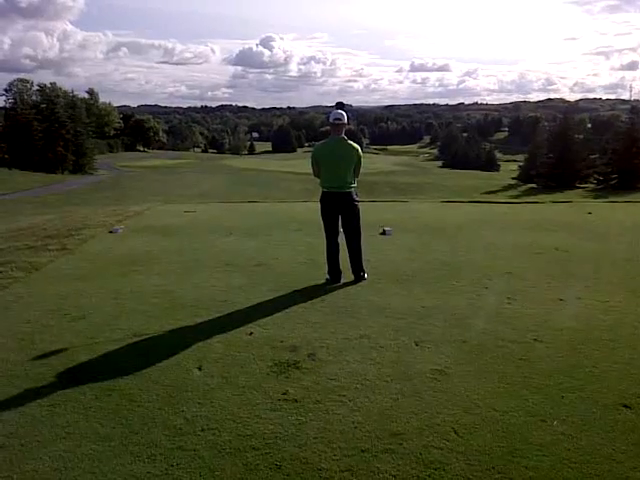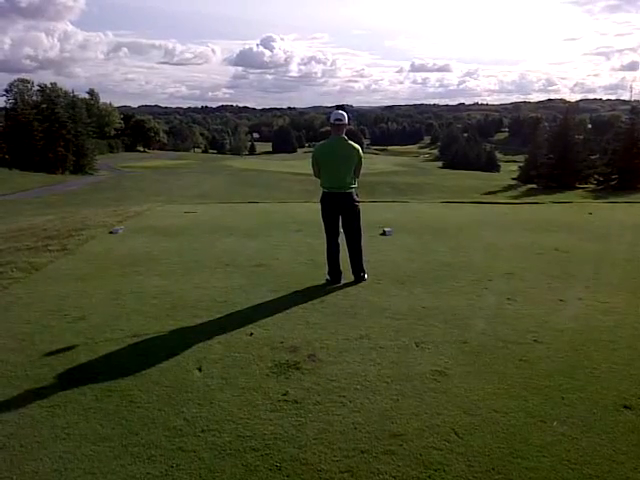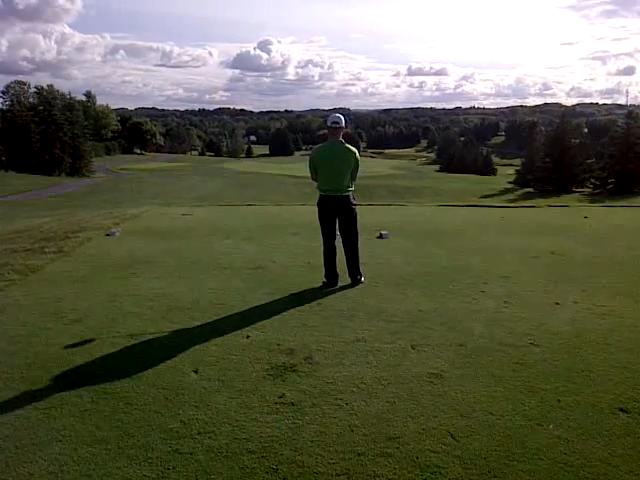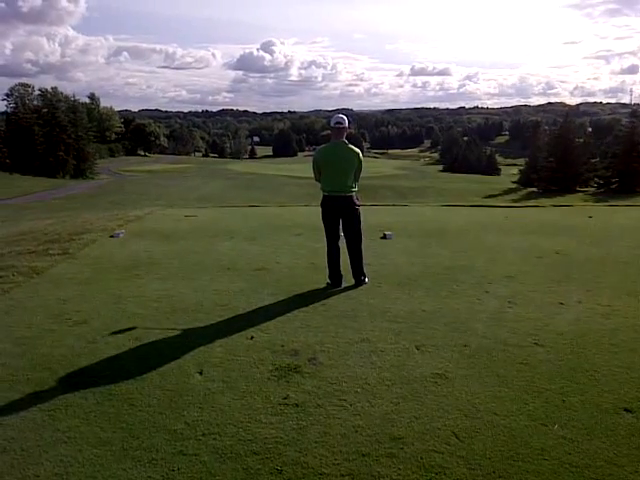
dt=0.3s
person 1, frame 1
left shoulder: (319, 148)
right shoulder: (355, 149)
left elbow: (316, 174)
right elbow: (356, 174)
left hip: (328, 197)
right hip: (348, 196)
left knee: (331, 237)
right knee: (353, 237)
left ankle: (334, 275)
right ankle: (358, 273)
person 1, frame 2
left shoulder: (319, 148)
right shoulder: (355, 149)
left elbow: (317, 174)
right elbow: (357, 175)
left hip: (328, 197)
right hip: (349, 196)
left knee: (332, 238)
right knee: (354, 237)
left ankle: (334, 276)
right ankle: (358, 274)
person 1, frame 3
left shoulder: (316, 152)
right shoulder: (352, 152)
left elbow: (314, 177)
right elbow: (353, 178)
left hip: (325, 200)
right hip: (346, 199)
left knee: (328, 241)
right knee: (350, 240)
left ankle: (331, 279)
right ankle: (355, 277)
person 1, frame 4
left shoulder: (320, 152)
right shoulder: (355, 153)
left elbow: (318, 178)
right elbow: (356, 178)
left hip: (329, 201)
right hip: (349, 200)
left knee: (332, 242)
right knee: (354, 241)
left ankle: (335, 279)
right ankle: (359, 277)
